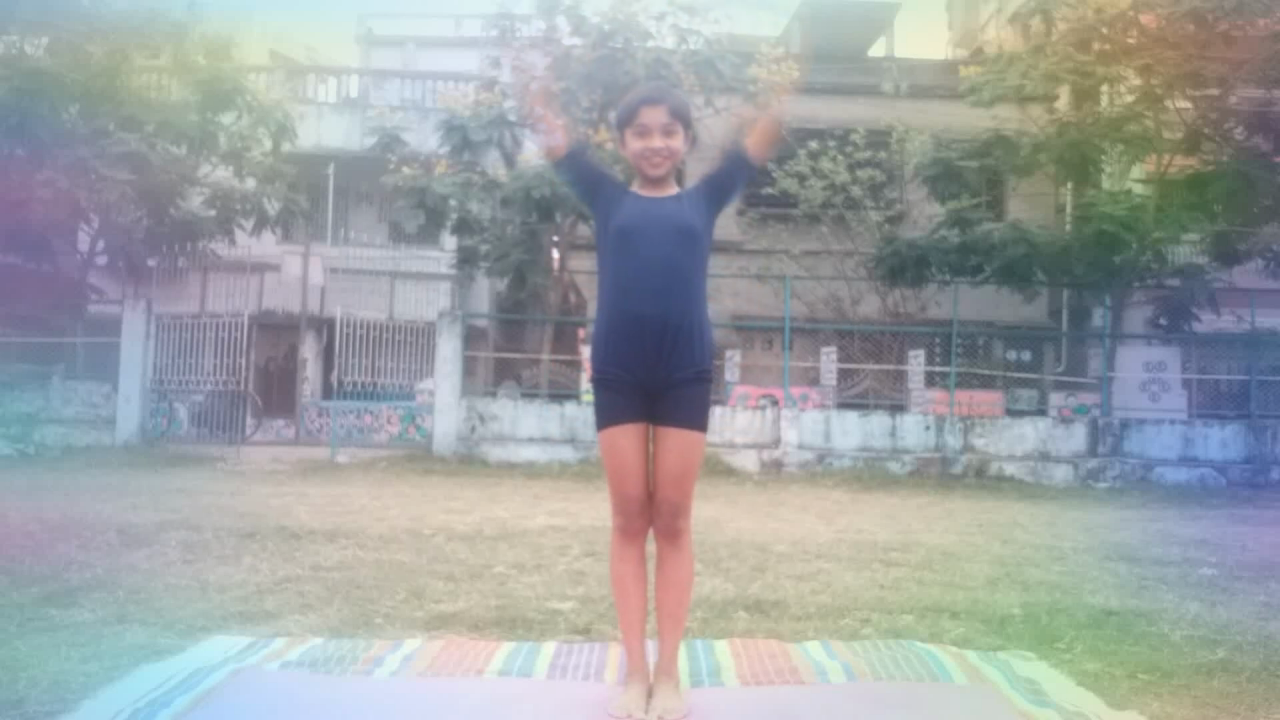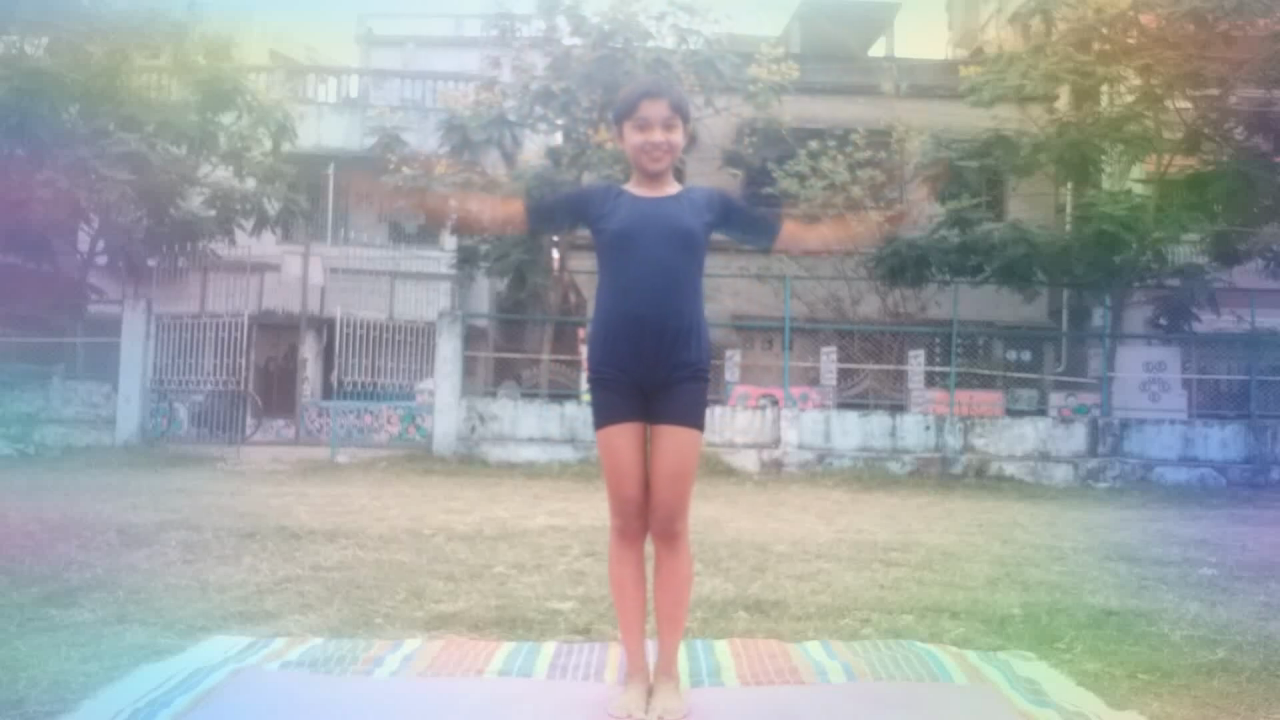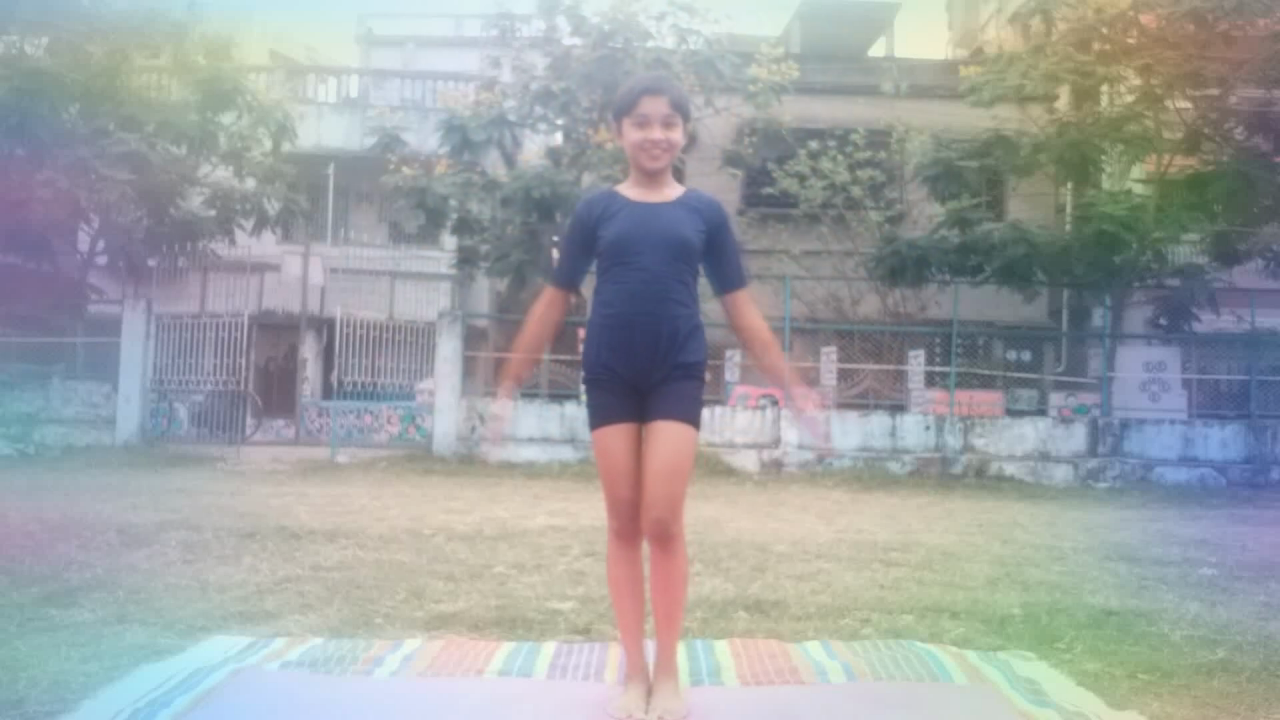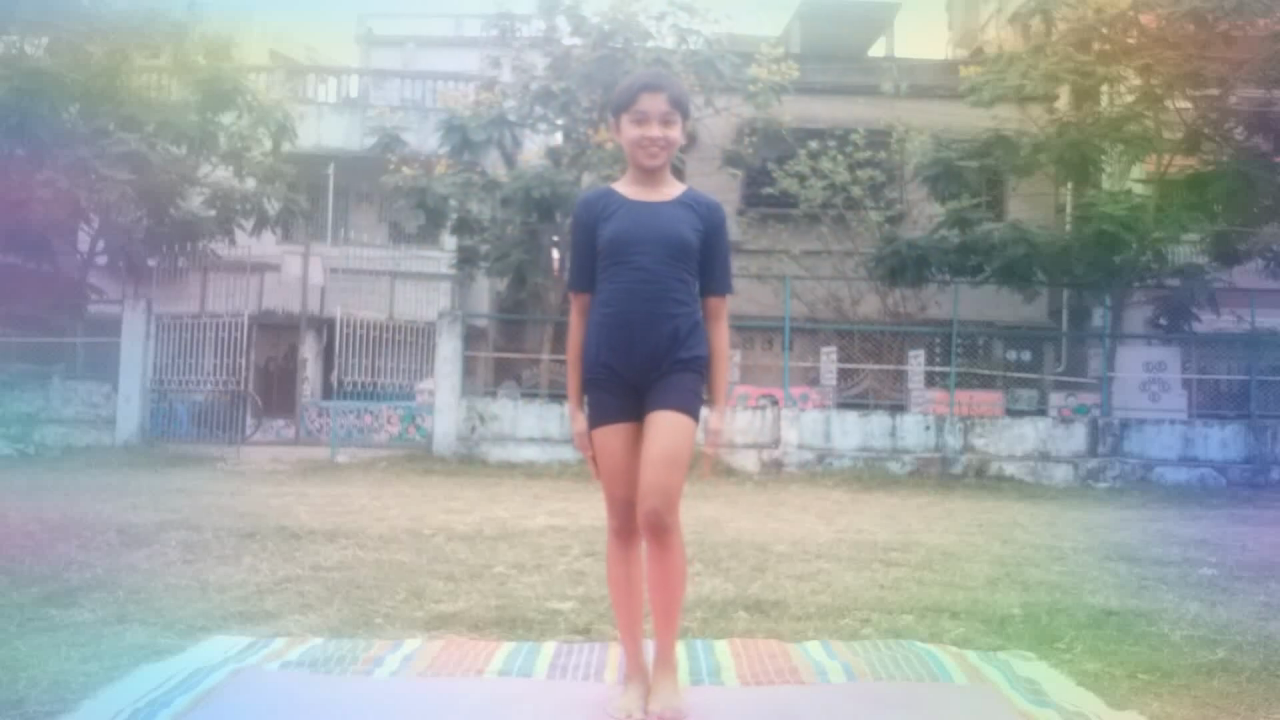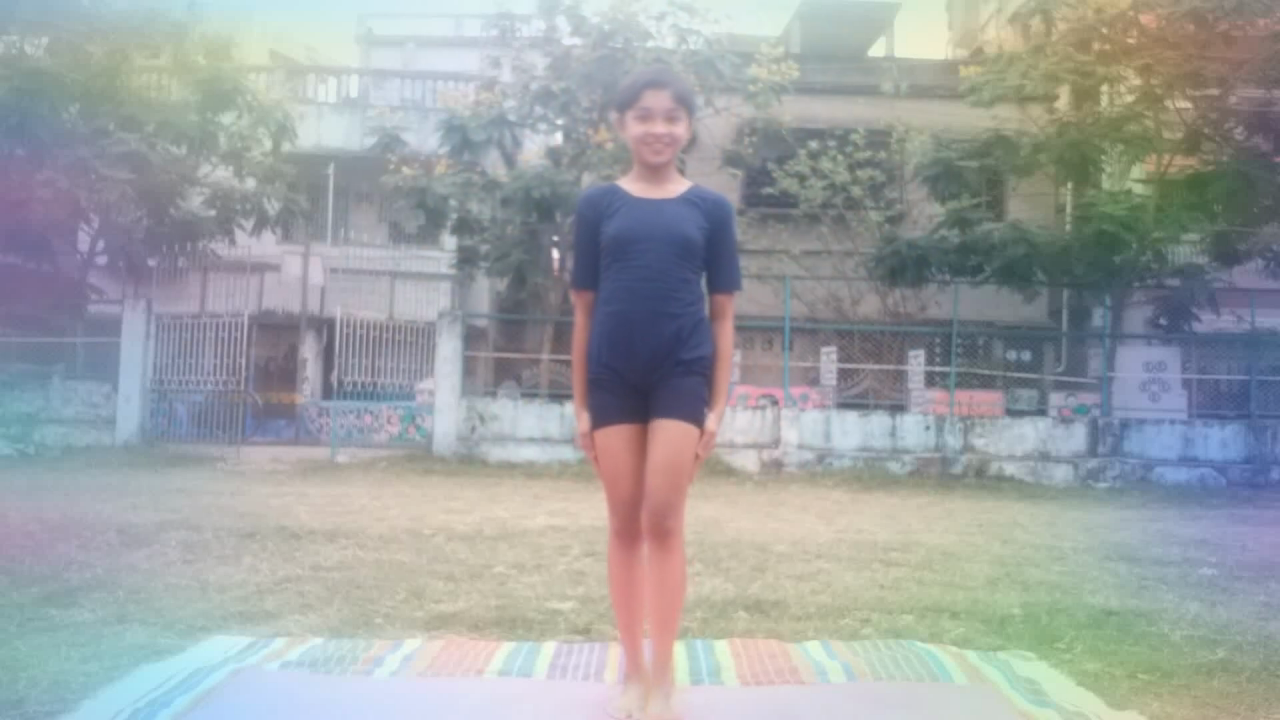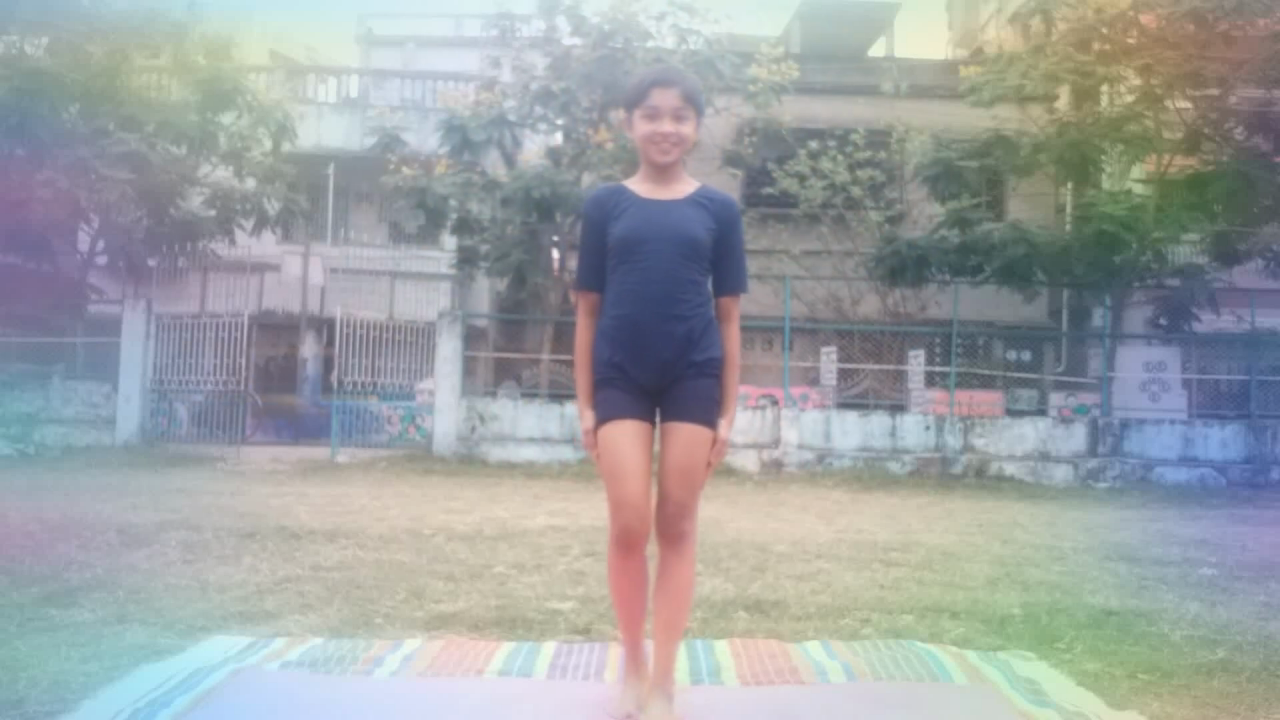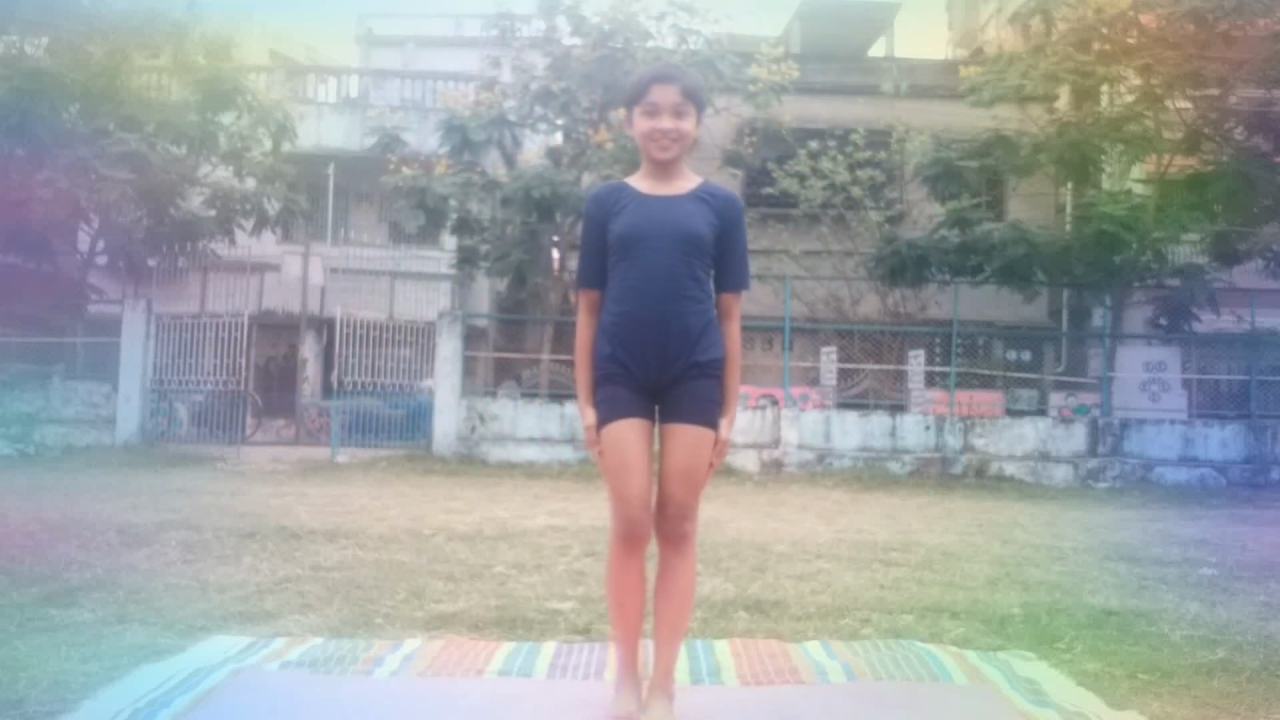
dt=0.2s
person 1, frame 1
left shoulder: (703, 199)
right shoulder: (606, 196)
left elbow: (758, 142)
right elbow: (554, 134)
left hip: (685, 374)
right hip: (617, 373)
left knee: (672, 522)
right knee: (629, 521)
person 1, frame 2
left shoulder: (708, 203)
right shoulder: (598, 201)
left elbow: (790, 236)
right elbow: (508, 216)
left wrist: (874, 226)
right wrist: (435, 202)
left hip: (682, 374)
right hip: (614, 374)
left knee: (669, 524)
right knee: (627, 522)
person 1, frame 3
left shoulder: (706, 212)
right shoulder: (595, 209)
left elbow: (740, 306)
right elbow: (555, 301)
left wrist: (793, 384)
right wrist: (507, 384)
left hip: (677, 376)
right hip: (609, 377)
left knee: (663, 523)
right knee: (623, 524)
person 1, frame 4
left shoulder: (704, 212)
right shoulder: (594, 208)
left elbow: (716, 314)
right elbow: (580, 311)
left wrist: (720, 405)
right wrist: (574, 403)
left hip: (677, 373)
right hip: (610, 377)
left knee: (659, 515)
right knee: (622, 524)
person 1, frame 5
left shoulder: (710, 208)
right shoulder: (598, 204)
left elbow: (721, 313)
right elbow: (584, 308)
left wrist: (718, 405)
right wrist: (580, 403)
left hip: (682, 375)
right hip: (614, 378)
left knee: (664, 523)
right knee: (625, 527)
person 1, frame 6
left shoulder: (719, 209)
right shoulder: (604, 205)
left elbow: (729, 316)
right elbow: (588, 311)
left wrist: (728, 410)
right wrist: (584, 403)
left hip: (693, 378)
right hip: (621, 378)
left knee: (677, 528)
right knee: (629, 526)
right ankle: (632, 665)
person 1, frame 7
left shoulder: (720, 205)
right shoulder: (606, 202)
left elbow: (730, 313)
right elbow: (589, 307)
left wrist: (730, 409)
right wrist: (584, 400)
left hip: (693, 377)
right hip: (620, 376)
left knee: (677, 528)
right knee: (629, 527)
